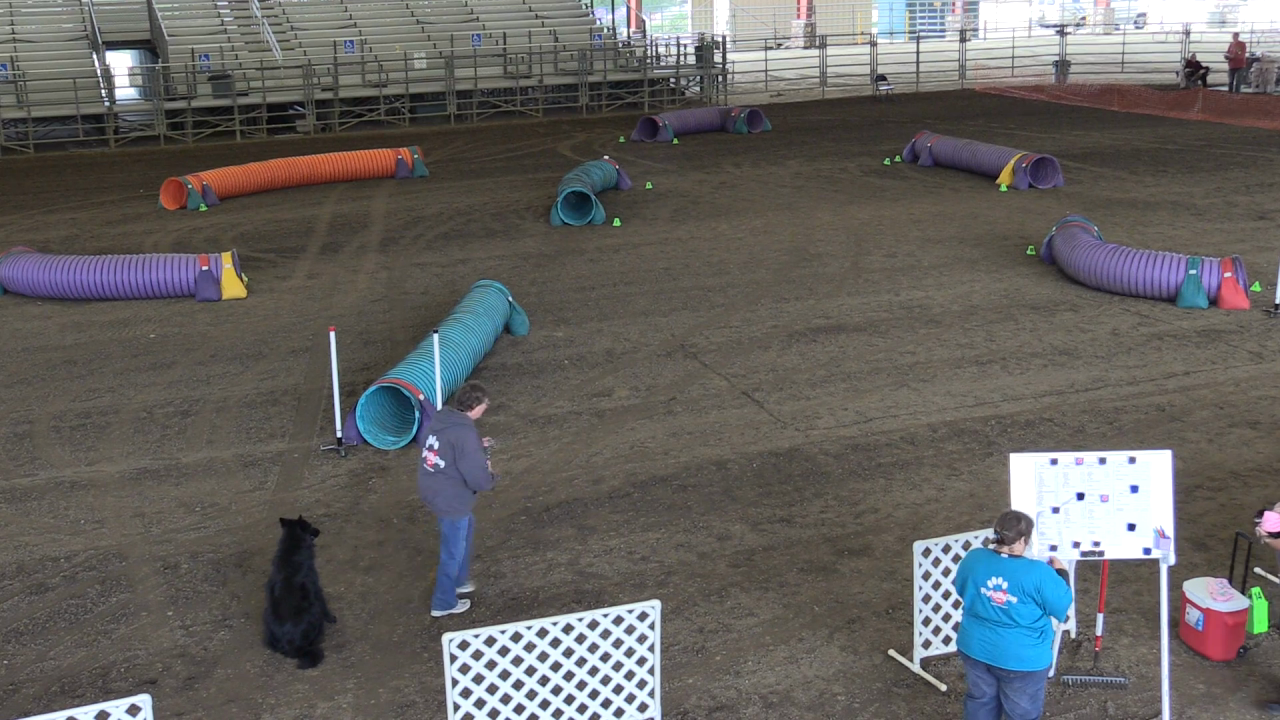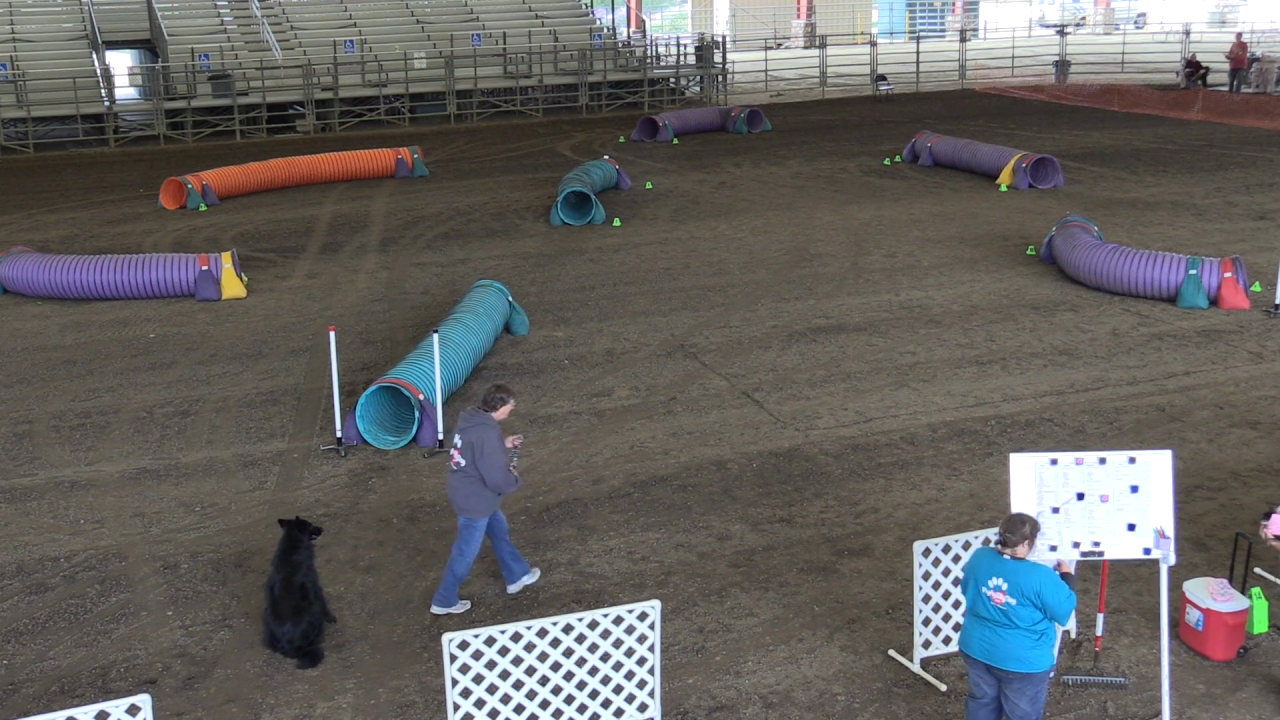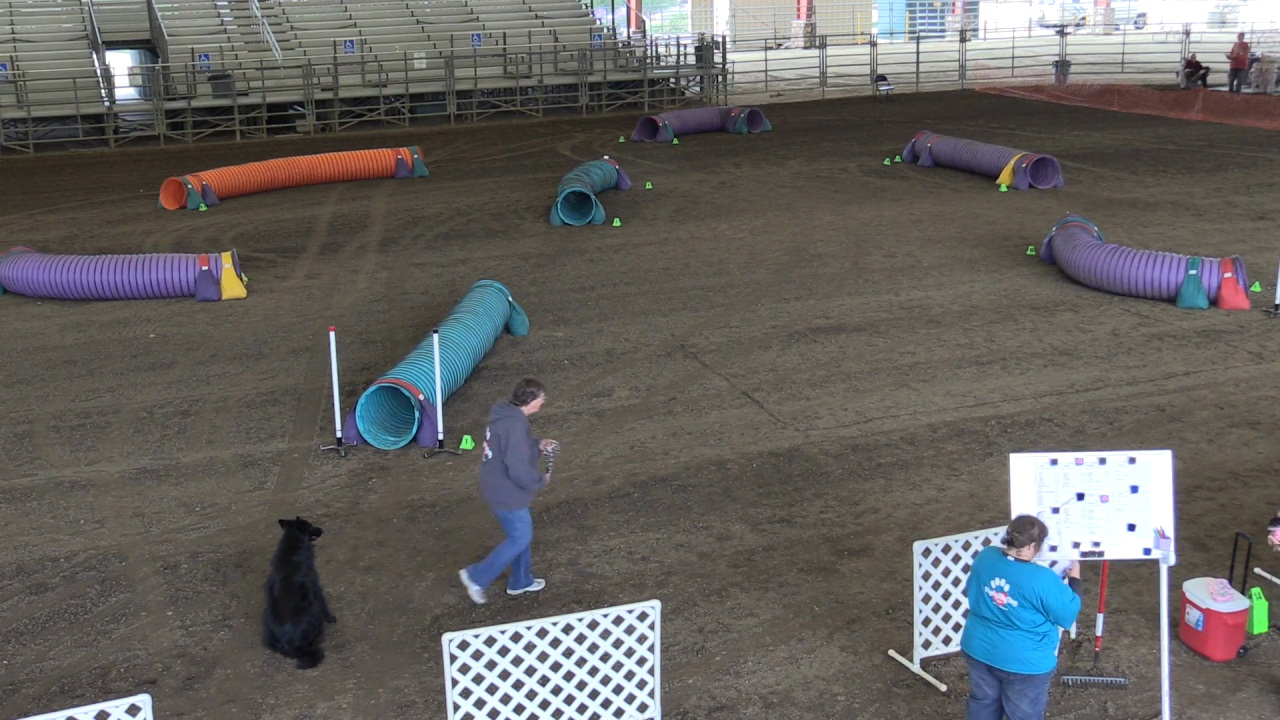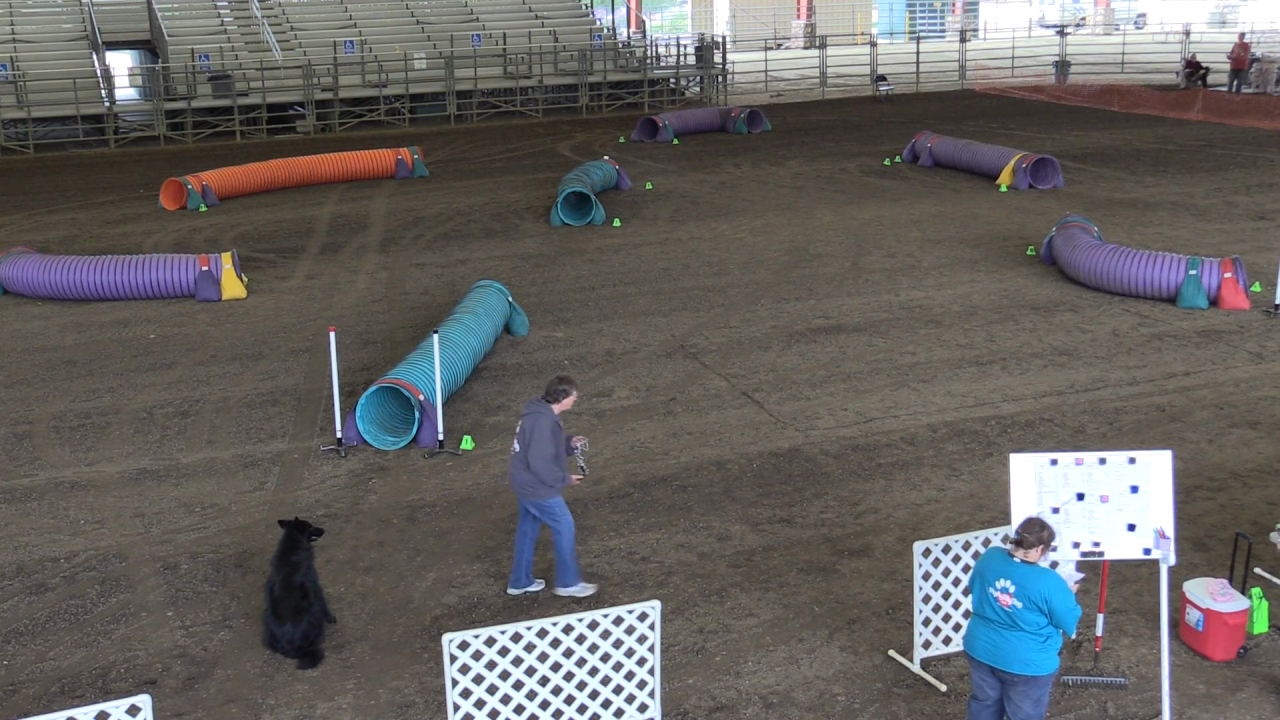
dt=0.2s
person 1, frame 1
left shoulder: (440, 420)
right shoulder: (465, 433)
right elbow: (477, 477)
left wrist: (476, 448)
right wrist: (489, 477)
left hip: (432, 492)
right hip: (451, 499)
left knee: (464, 529)
right knee: (454, 550)
left ankle: (456, 580)
right ankle: (444, 603)
person 1, frame 2
left shoulder: (470, 420)
right shoulder: (487, 433)
right elbow: (496, 478)
left wrist: (503, 446)
right wrist: (513, 480)
left hip: (464, 491)
right hip: (476, 500)
left knee: (499, 530)
right knee: (466, 550)
left ankle: (516, 574)
right ankle: (444, 601)
person 1, frame 3
left shoulder: (504, 416)
right shoulder: (514, 426)
right elbow: (520, 471)
left wrist: (537, 446)
right wrist: (540, 481)
left hip: (496, 487)
right hip: (507, 494)
left knee: (517, 535)
right knee: (520, 538)
left ankle: (521, 581)
right ankle: (476, 576)
person 1, frame 4
left shoulder: (541, 412)
right shoulder: (542, 422)
right elbow: (541, 465)
left wrist: (570, 443)
right wrist: (565, 479)
left hip: (526, 482)
right hip: (536, 487)
left knee: (528, 529)
right knee: (564, 528)
left ankle: (520, 582)
right ankle: (568, 582)
person 2, frame 1
left shoulder: (973, 559)
right shoulder: (1039, 573)
left elbow: (962, 592)
right elbow: (1061, 608)
right wrist: (1061, 571)
left hip: (975, 648)
right hip: (1022, 659)
left knee: (980, 700)
person 2, frame 2
left shoulder: (979, 558)
right shoulder: (1040, 577)
right elbow: (1063, 613)
right wrist: (1067, 575)
left hip: (977, 649)
right hip: (1023, 661)
left knee: (981, 700)
person 2, frame 3
left shoulder: (985, 558)
right shoulder: (1043, 580)
right elbow: (1066, 617)
right wrist: (1073, 580)
left hip: (978, 649)
right hip: (1023, 663)
left knee: (983, 702)
person 2, frame 4
left shoulder: (989, 557)
right shoulder: (1049, 582)
left elbow: (974, 589)
right elbow: (1069, 624)
right wrist: (1069, 594)
left hip: (981, 650)
right hip: (1026, 664)
left knee: (984, 702)
